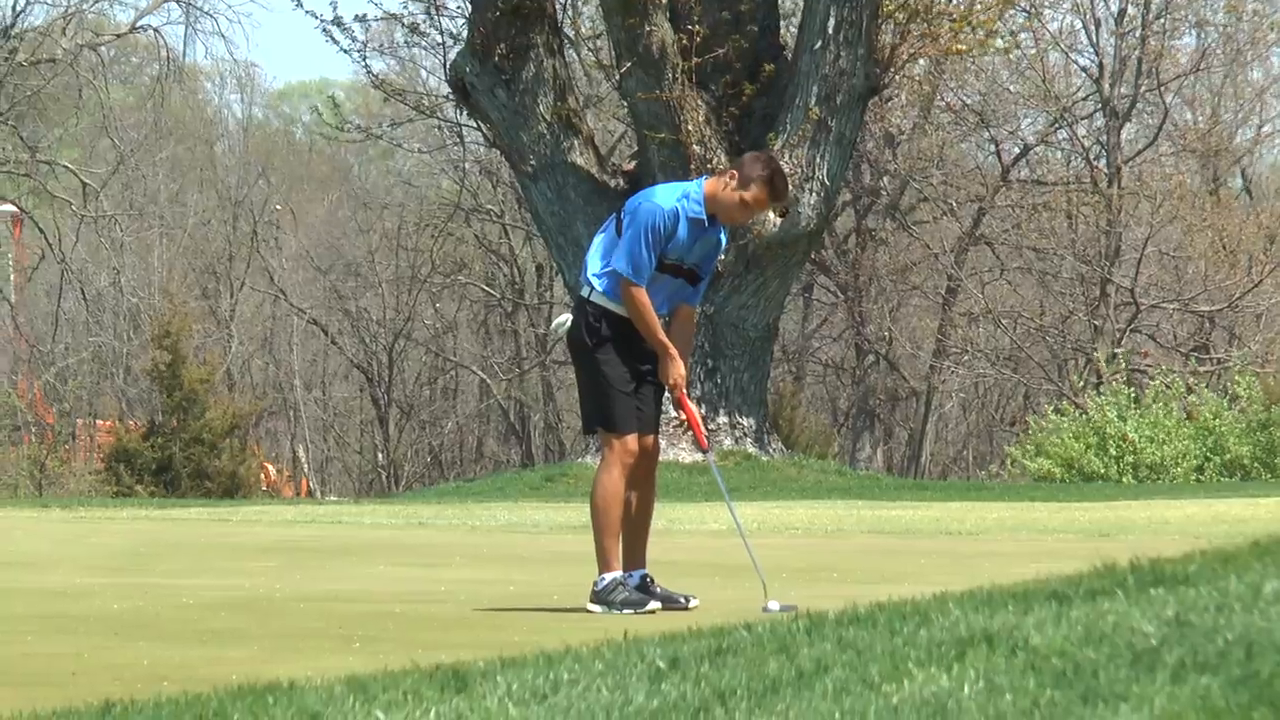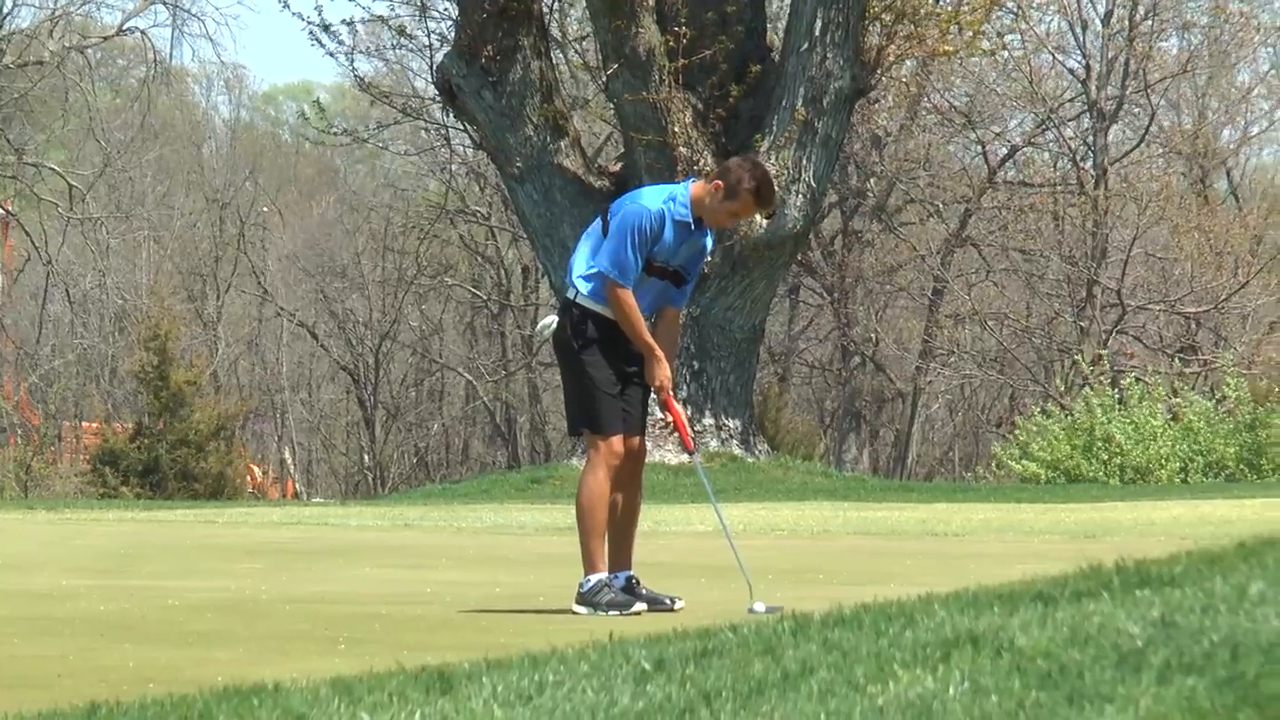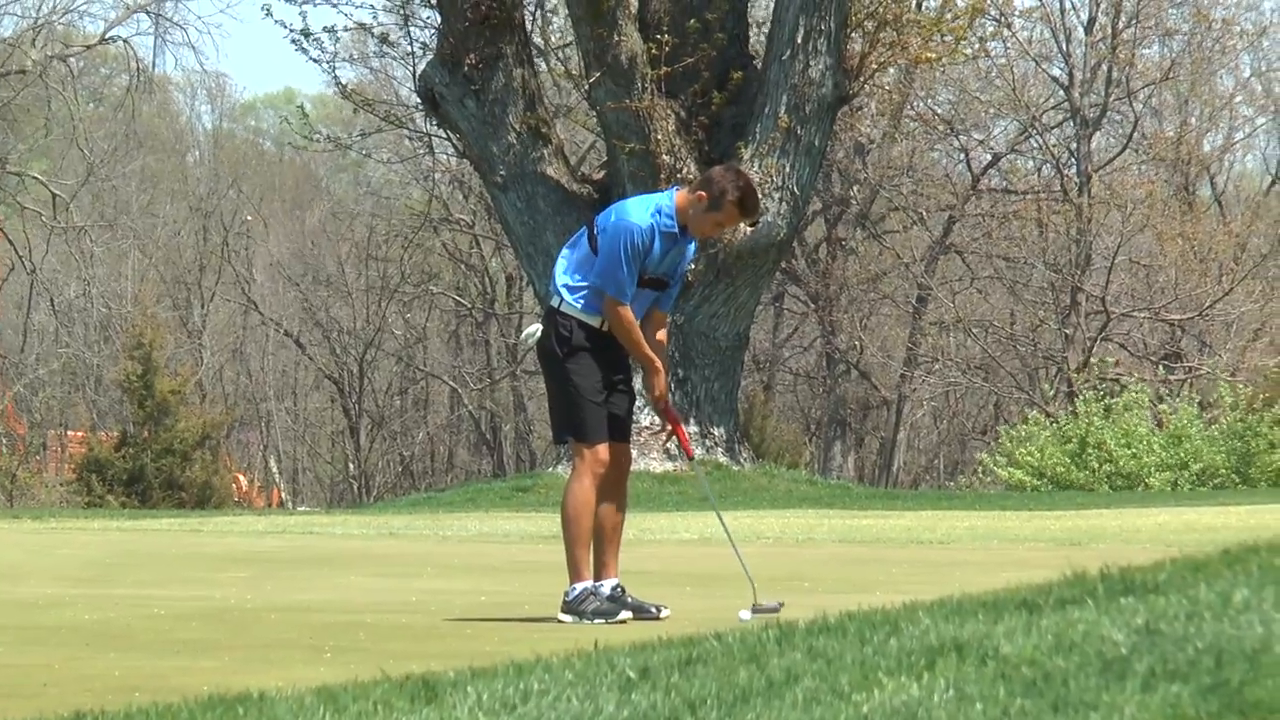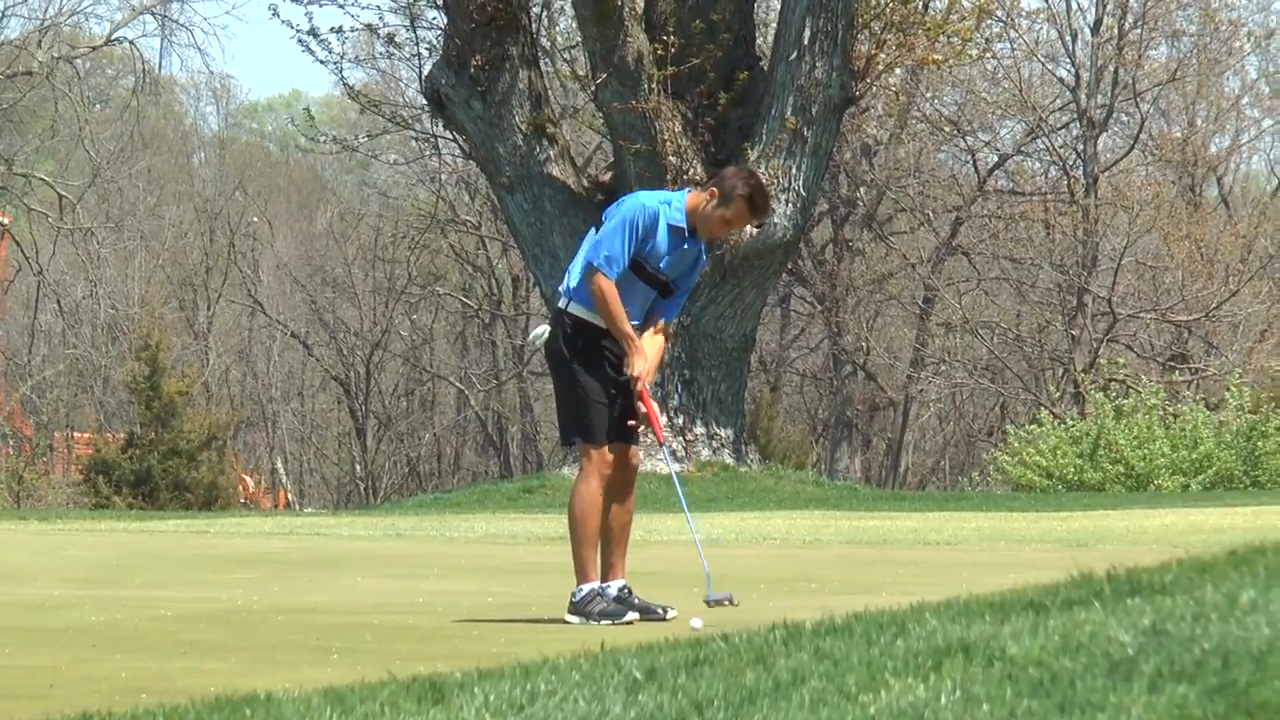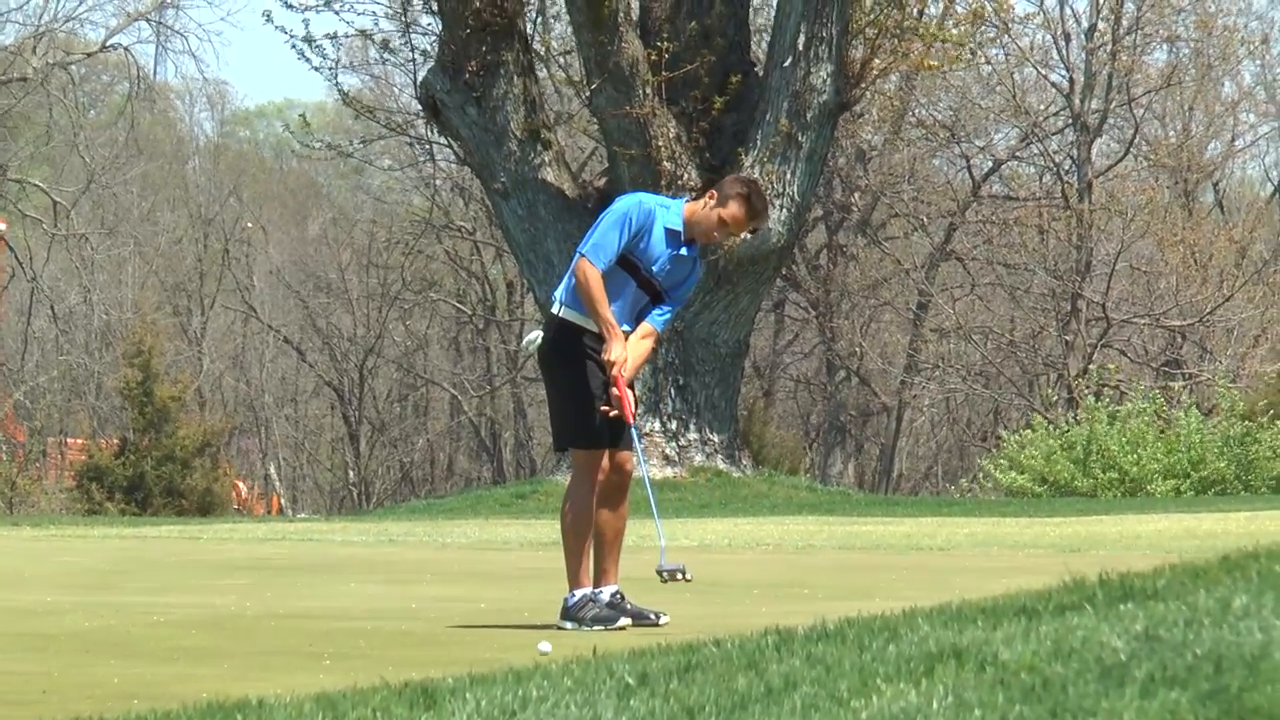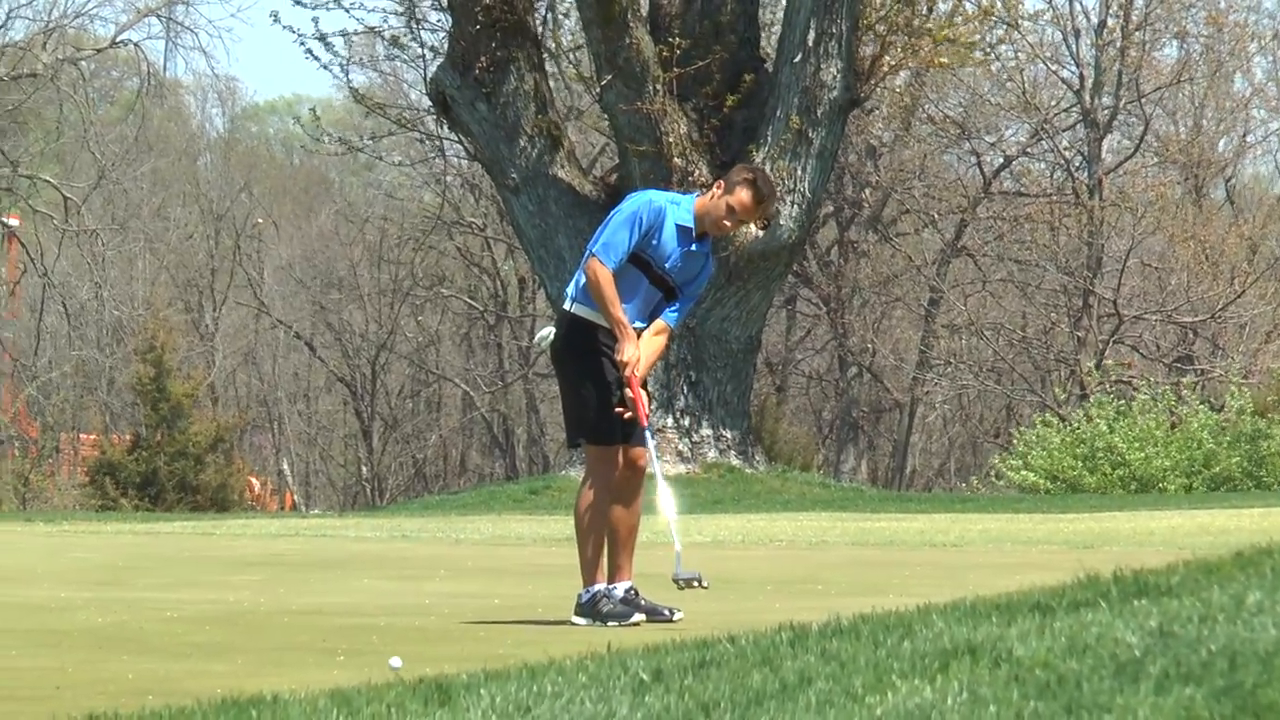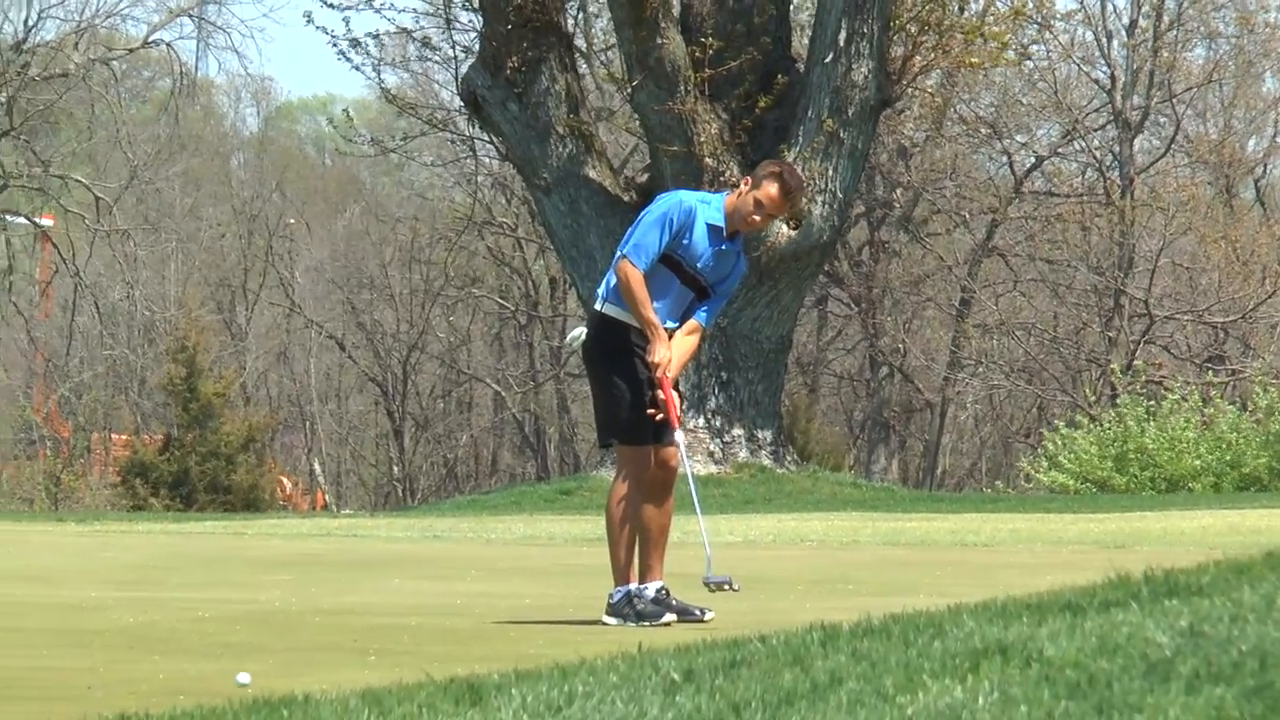
dt=0.5s
person 1, frame 1
left shoulder: (715, 236)
right shoulder: (659, 207)
left elbow: (684, 310)
right elbow: (630, 286)
left wrist: (679, 380)
right wrist: (668, 355)
left hip: (643, 333)
right hip: (603, 324)
left knee: (646, 454)
right knee: (622, 450)
left ankle: (636, 577)
right ankle: (607, 583)
person 1, frame 2
left shoulder: (702, 239)
right shoulder: (645, 208)
left elbow: (670, 311)
right elbow: (616, 288)
left wrist: (665, 381)
right wrist: (654, 356)
left hip: (630, 334)
right hip: (589, 325)
left knee: (633, 455)
right knee: (607, 451)
left ankle: (622, 579)
right ankle: (593, 584)
person 1, frame 3
left shoulder: (686, 243)
right shoulder: (633, 222)
left elbow: (656, 316)
right elbow: (616, 305)
left wrist: (660, 386)
right wrist: (653, 368)
left hip: (613, 341)
right hip: (573, 334)
left knee: (618, 464)
right knee: (593, 459)
left ankle: (607, 586)
right ankle: (579, 593)
person 1, frame 4
left shoulder: (696, 254)
right shoulder: (643, 209)
left elbow: (658, 325)
right elbow: (600, 280)
left wrist: (645, 381)
right wrist: (633, 348)
left hip: (621, 343)
right hip: (580, 333)
left knee: (625, 465)
right knee: (599, 461)
left ankle: (615, 587)
right ankle: (585, 593)
person 1, frame 5
left shoulder: (691, 267)
right shoulder: (639, 209)
left elbow: (648, 331)
right elbow: (586, 267)
left wrist: (623, 379)
right wrist: (612, 337)
left hip: (616, 348)
right hip: (573, 335)
left knee: (620, 468)
right knee: (591, 466)
left ankle: (606, 592)
right ankle: (578, 599)
person 1, frame 6
left shoulder: (703, 263)
right shoulder: (649, 207)
left elbow: (662, 327)
right elbow: (597, 266)
left wrist: (638, 379)
right wrist: (625, 336)
left hip: (629, 345)
right hip: (587, 332)
left knee: (633, 463)
right knee: (605, 462)
left ankle: (621, 588)
right ankle: (591, 595)
person 1, frame 7
left shoulder: (734, 263)
right shoulder: (680, 206)
left elbow: (693, 327)
right elbow: (627, 266)
left wrist: (670, 378)
right wrist: (657, 338)
left hip: (660, 346)
right hip: (618, 332)
left knee: (665, 464)
right knee: (635, 462)
left ankle: (651, 589)
right ankle: (622, 594)
